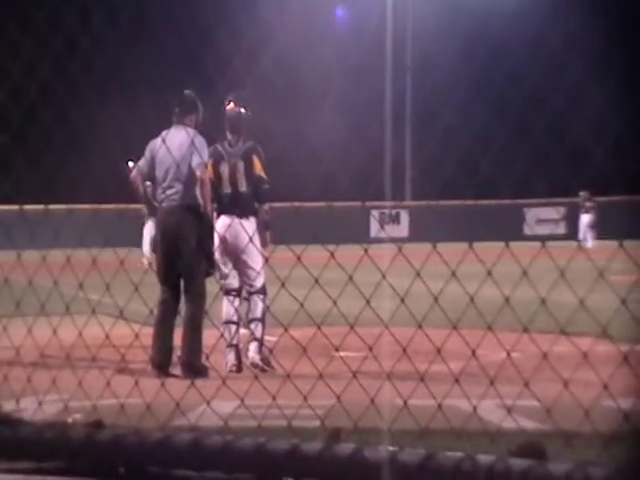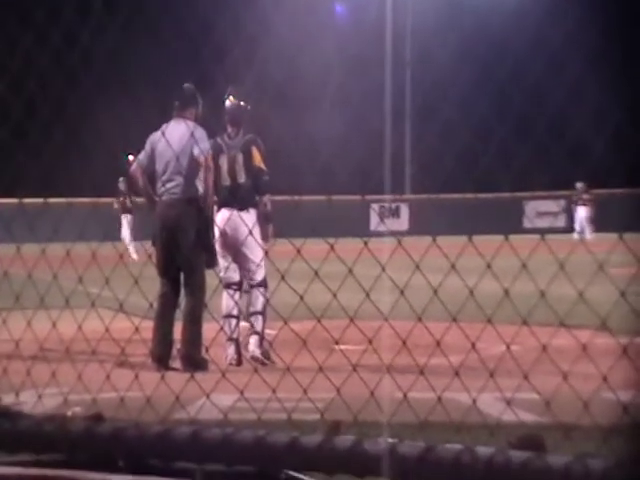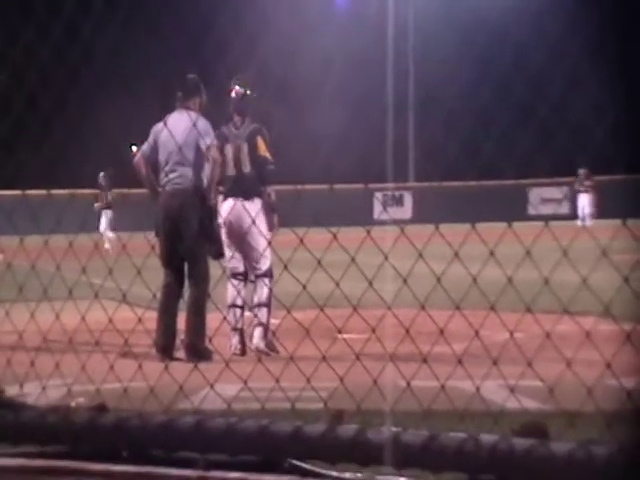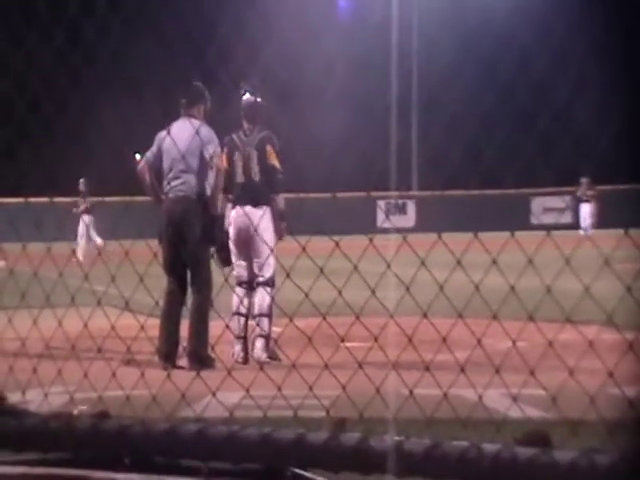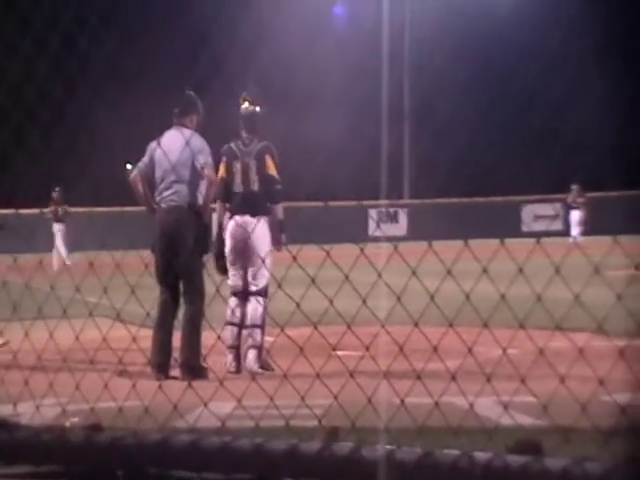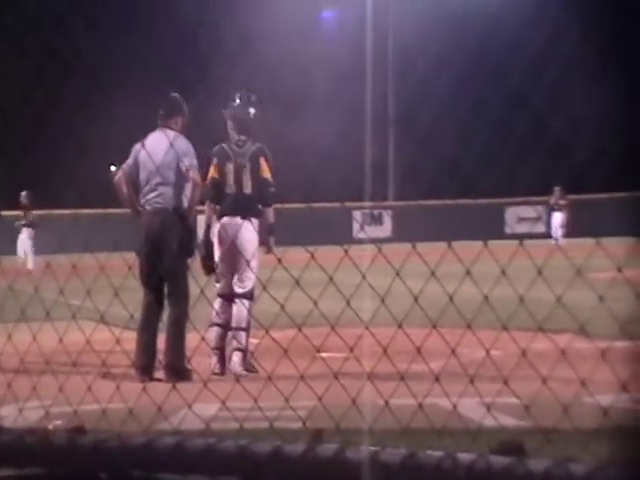
dt=0.3s
person 1, frame 1
left shoulder: (158, 141)
right shoulder: (194, 139)
left elbow: (136, 176)
right elbow: (201, 176)
left wrist: (154, 206)
right wrist: (207, 212)
left hip: (164, 217)
right hip: (188, 216)
left knee: (168, 292)
right knee: (194, 292)
left ankle: (160, 360)
right ankle: (190, 362)
person 1, frame 2
left shoulder: (158, 135)
right shoulder: (195, 131)
left elbow: (136, 170)
right elbow: (205, 162)
left wrist: (154, 200)
right wrist: (208, 199)
left hip: (164, 210)
right hip: (187, 209)
left knee: (167, 285)
right knee: (194, 285)
left ankle: (160, 354)
right ankle: (191, 356)
person 1, frame 3
left shoulder: (161, 126)
right shoulder: (198, 122)
left elbow: (139, 160)
right elbow: (214, 156)
left wrist: (156, 192)
right wrist: (210, 191)
left hip: (167, 200)
right hip: (191, 199)
left knee: (171, 275)
right knee: (197, 275)
left ankle: (164, 344)
right ankle: (194, 346)
person 1, frame 4
left shoulder: (165, 133)
right shoulder: (203, 130)
left elbow: (143, 167)
right elbow: (217, 165)
left wrist: (160, 199)
right wrist: (212, 201)
left hip: (171, 208)
right hip: (194, 207)
left knee: (174, 283)
right knee: (200, 283)
left ankle: (167, 352)
right ankle: (197, 354)
person 1, frame 5
left shoulder: (158, 143)
right shoulder: (194, 140)
left elbow: (135, 178)
right elbow: (210, 177)
left wrist: (153, 208)
right wrist: (205, 211)
left hip: (163, 218)
right hip: (187, 217)
left knee: (167, 293)
right knee: (193, 293)
left ankle: (160, 363)
right ankle: (190, 364)
person 1, frame 6
left shoulder: (143, 145)
right shoulder: (179, 142)
left elbow: (120, 180)
right elbow: (195, 180)
left wrist: (138, 210)
right wrist: (190, 214)
left hip: (148, 221)
right hip: (171, 220)
left knee: (151, 295)
right knee: (177, 295)
left ankle: (144, 365)
right ankle: (174, 366)
person 2, frame 1
left shoulder: (214, 153)
right shoulder: (252, 150)
left elbow: (208, 194)
right elbow: (262, 193)
left wrist: (209, 231)
right wrist: (266, 227)
left hip: (222, 224)
right hip: (247, 223)
left knee: (230, 289)
right knee: (256, 288)
left ankle: (232, 353)
right ankle: (255, 348)
person 2, frame 2
left shoulder: (215, 146)
right shoulder: (251, 143)
right elbow: (262, 185)
left wrist: (209, 223)
right wrist: (267, 220)
left hip: (222, 217)
right hip: (247, 216)
left knee: (229, 283)
right knee: (257, 280)
left ankle: (232, 347)
right ankle: (256, 340)
person 2, frame 3
left shoulder: (221, 136)
right shoulder: (256, 132)
right elbow: (266, 175)
right wrist: (272, 210)
left hip: (228, 206)
right hip: (253, 205)
left knee: (235, 274)
right knee: (262, 271)
left ankle: (236, 337)
right ankle: (260, 332)
person 2, frame 4
left shoulder: (230, 143)
right shoulder: (266, 139)
left elbow: (222, 186)
right elbow: (275, 182)
right wrist: (281, 218)
left hip: (237, 214)
right hip: (261, 213)
left knee: (241, 280)
right knee: (264, 279)
left ankle: (240, 345)
right ankle: (261, 343)
person 2, frame 5
left shoulder: (228, 152)
right shoulder: (265, 150)
left elbow: (221, 196)
right elbow: (274, 193)
left wrist: (220, 231)
right wrist: (280, 228)
left hip: (234, 223)
right hip: (258, 223)
left knee: (236, 289)
right knee: (257, 289)
left ankle: (232, 355)
right ankle: (254, 354)
person 2, frame 6
left shoulder: (219, 153)
right shoulder: (259, 153)
left elbow: (211, 196)
right elbow: (267, 197)
left wrist: (207, 232)
right wrist: (270, 232)
left hip: (224, 224)
right hip: (249, 225)
left knee: (223, 291)
right knee: (243, 291)
left ankle: (217, 355)
right ankle: (237, 356)
